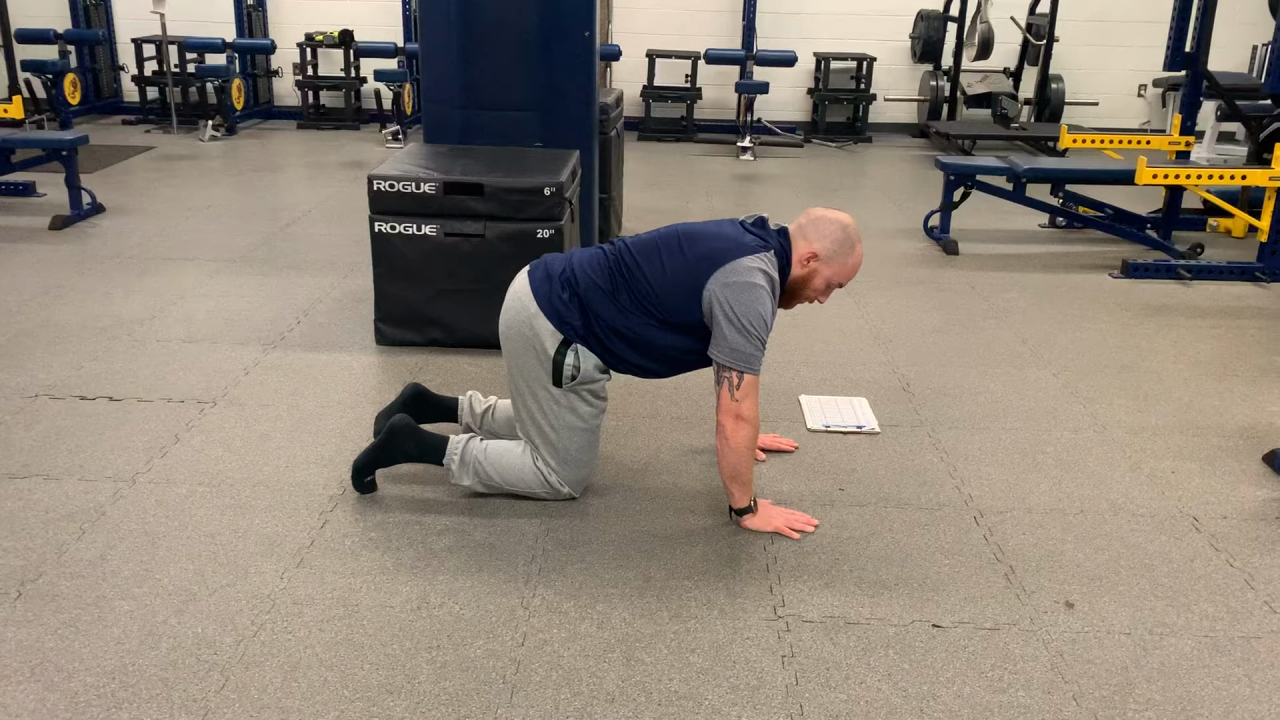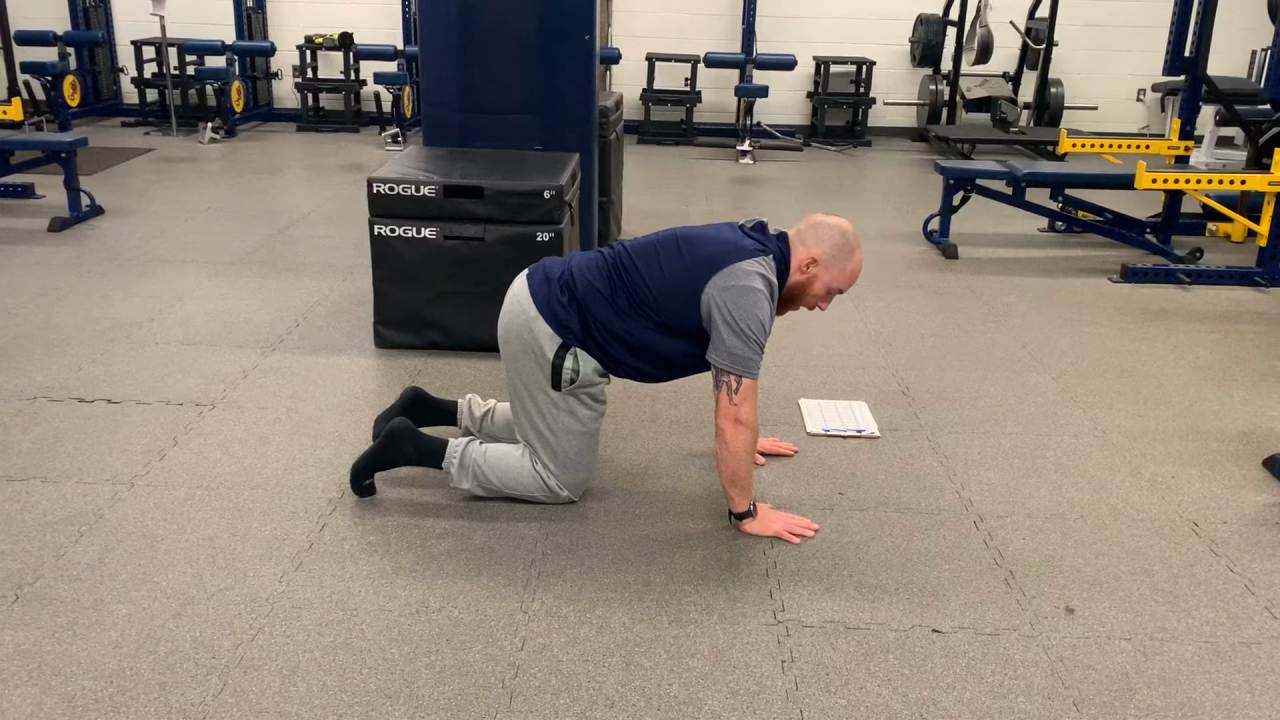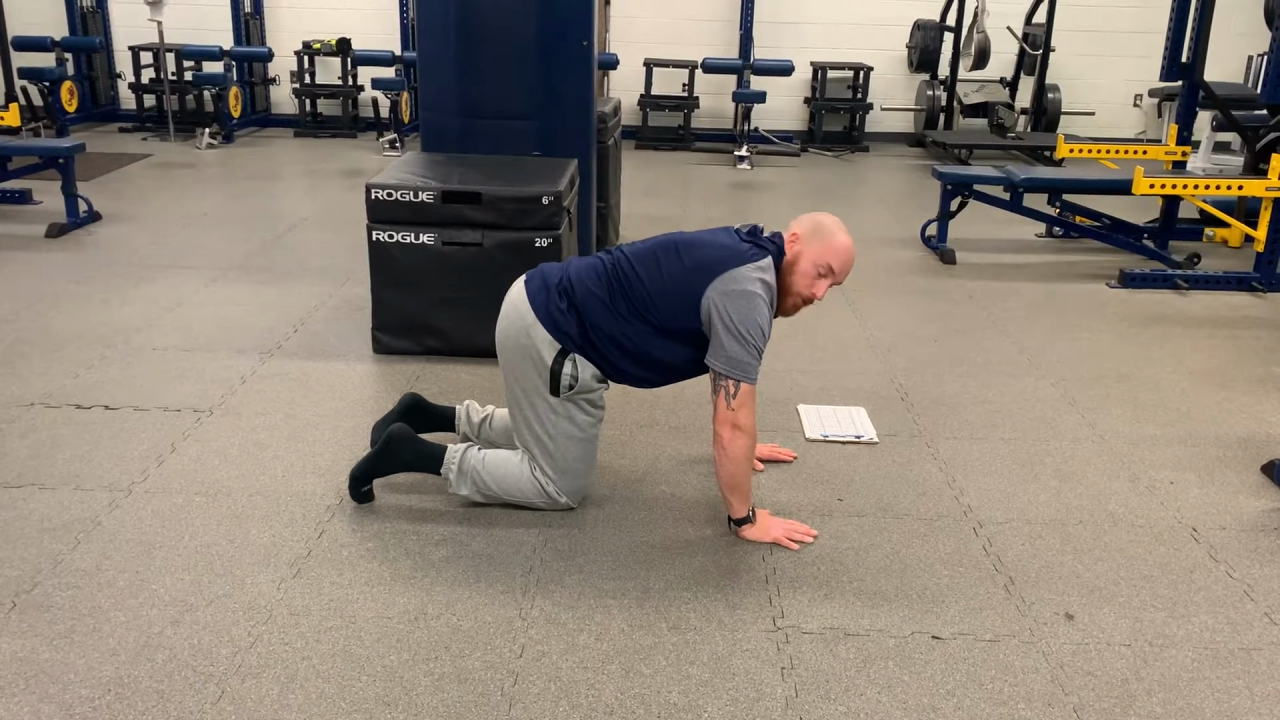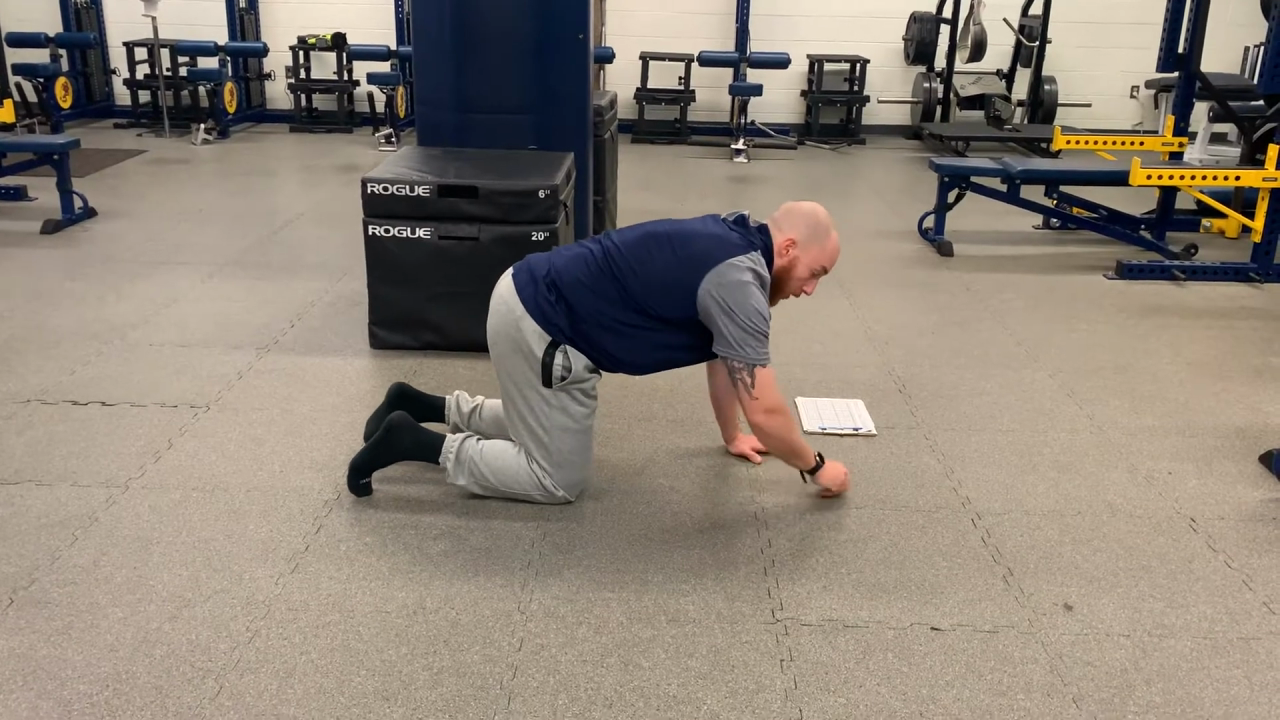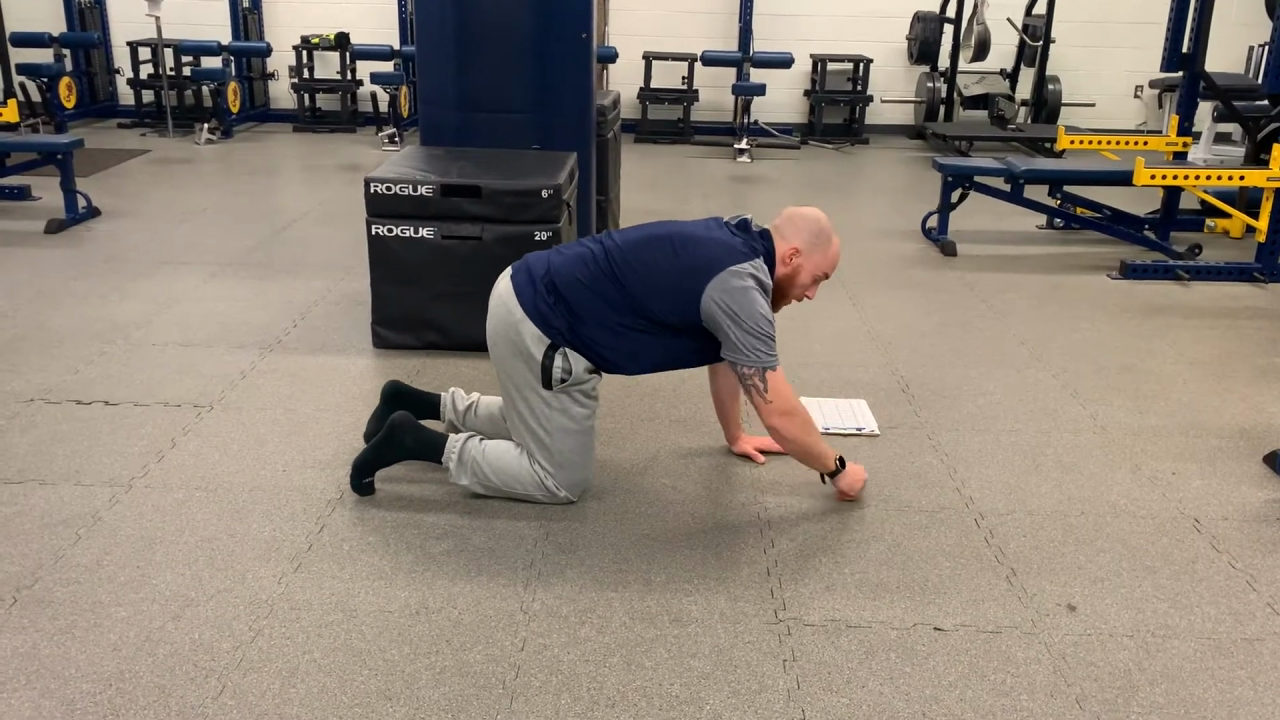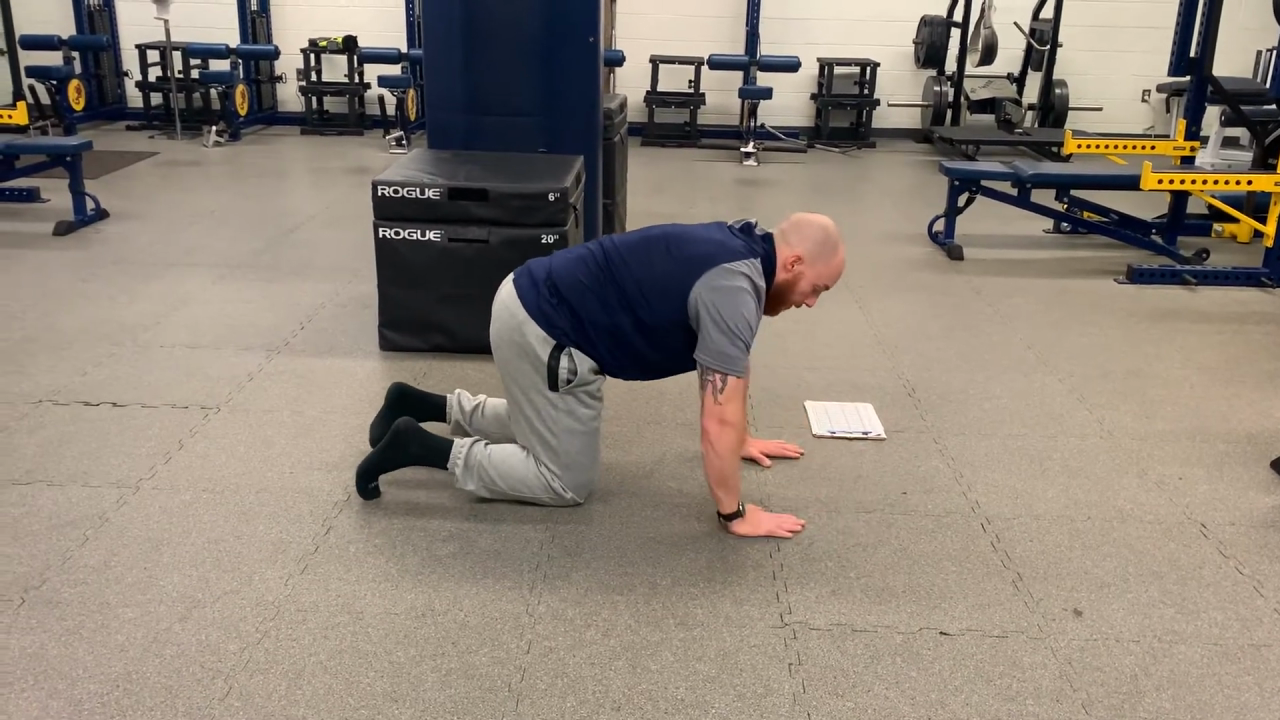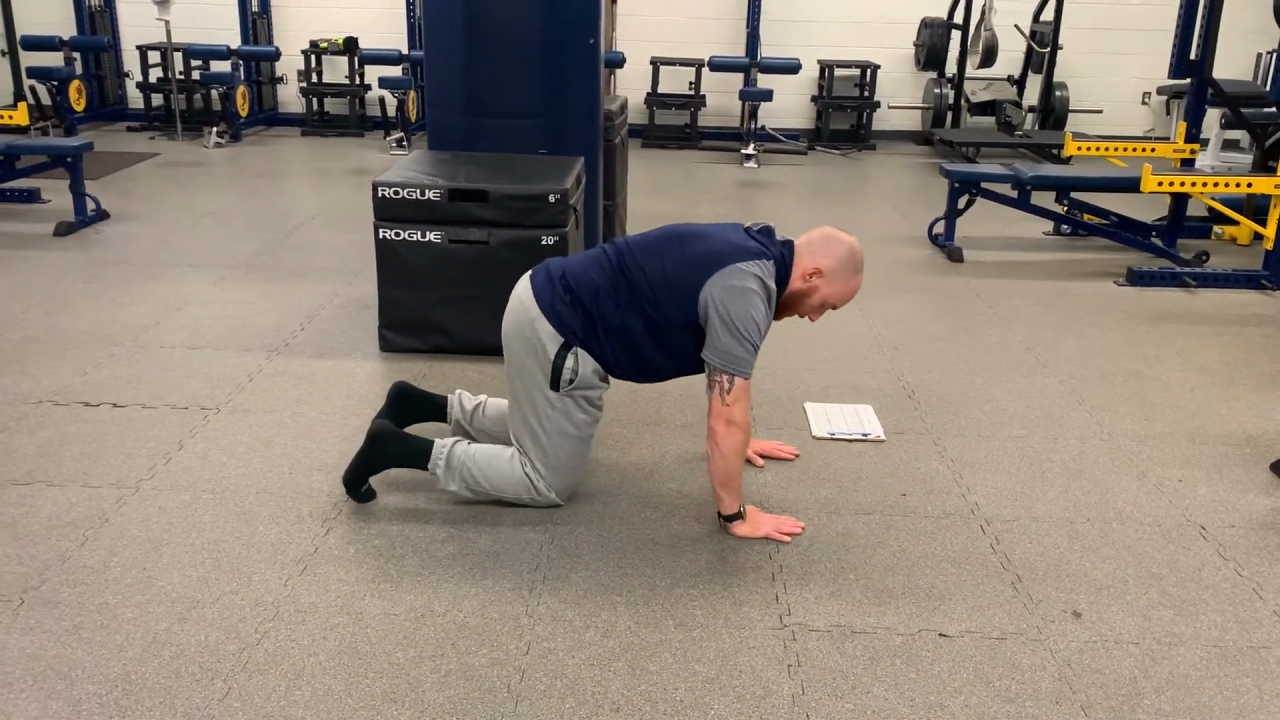
dt=0.7s
person 1, frame 1
left shoulder: (754, 246)
right shoulder: (750, 286)
right elbow: (735, 416)
left wrist: (741, 433)
right wrist: (746, 509)
left hip: (548, 301)
right hip: (554, 328)
left knee: (554, 430)
right knee: (563, 475)
left ankle: (435, 405)
right ankle: (420, 446)
person 1, frame 2
left shoulder: (754, 249)
right shoulder: (748, 290)
right elbow: (733, 419)
left wrist: (741, 437)
right wrist: (745, 512)
left hip: (545, 304)
right hip: (552, 331)
left knee: (552, 433)
right knee: (562, 477)
left ankle: (437, 409)
right ankle: (418, 447)
person 1, frame 3
left shoulder: (750, 254)
right shoulder: (748, 291)
right elbow: (732, 424)
left wrist: (741, 445)
right wrist: (745, 518)
left hip: (542, 311)
right hip: (550, 336)
left knee: (548, 437)
right knee: (561, 484)
left ankle: (434, 416)
right ankle: (419, 455)
person 1, frame 4
left shoulder: (734, 242)
right shoulder: (738, 281)
left elbow: (722, 358)
right elbow: (766, 412)
left wrist: (733, 437)
right wrist: (817, 468)
left hip: (532, 302)
right hip: (540, 326)
left knee: (539, 427)
right knee: (558, 478)
left ankle: (421, 407)
right ankle: (417, 443)
person 1, frame 5
left shoulder: (734, 246)
right shoulder: (740, 290)
left elbow: (724, 359)
right elbow: (780, 413)
left wrist: (734, 435)
right wrist: (836, 470)
left hip: (528, 302)
right hip: (539, 332)
left knee: (536, 428)
right knee: (560, 480)
left ankle: (415, 403)
right ankle: (420, 441)
person 1, frame 6
left shoulder: (742, 249)
right shoulder: (734, 290)
left elbow: (731, 365)
right elbow: (718, 420)
left wrist: (741, 440)
right wrist: (734, 514)
left hip: (531, 304)
right hip: (544, 330)
left knee: (542, 430)
right knee: (565, 481)
left ankle: (421, 404)
right ankle: (425, 448)
person 1, frame 7
left shoulder: (756, 250)
right shoulder: (746, 292)
right elbow: (724, 419)
left wrist: (739, 441)
right wrist: (735, 515)
left hip: (548, 305)
right hip: (556, 331)
left knee: (538, 431)
right knee: (549, 480)
left ankle: (422, 404)
right ankle: (403, 448)
